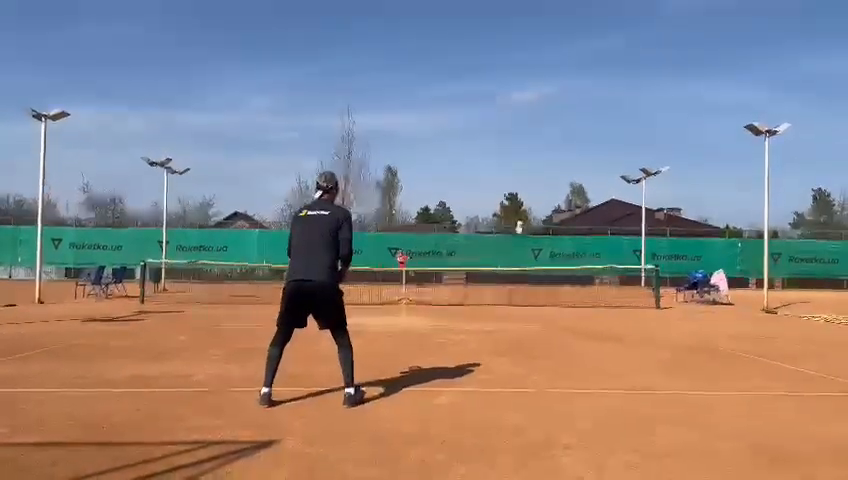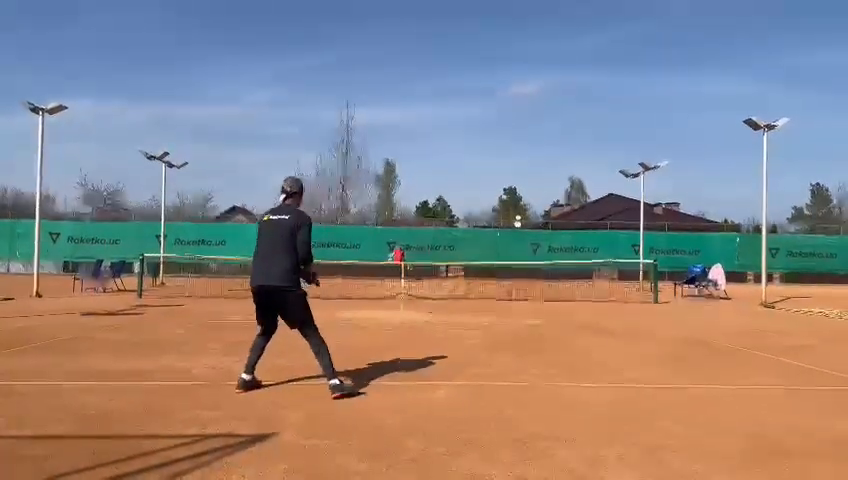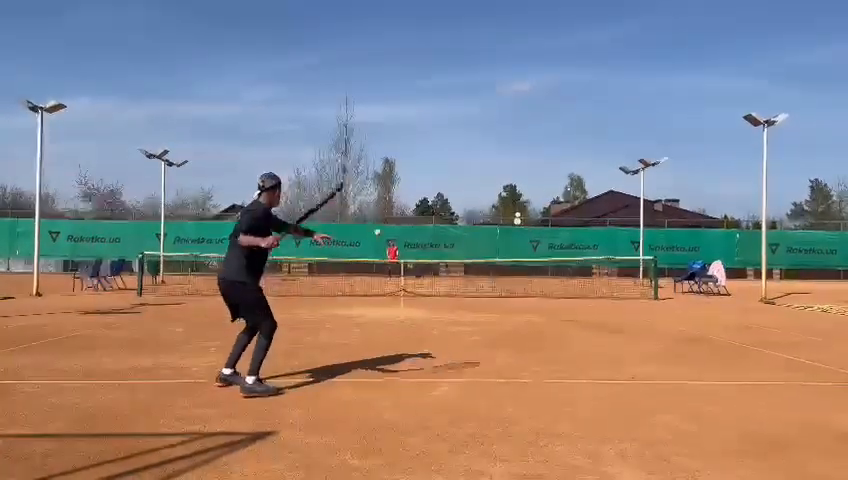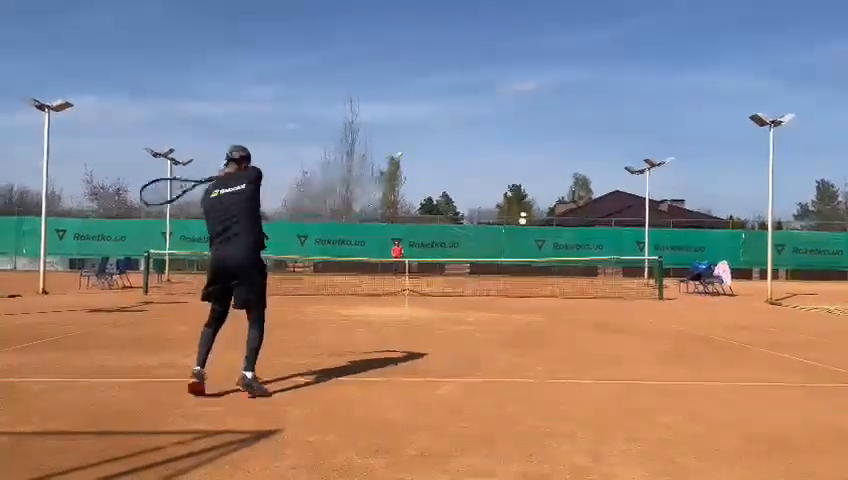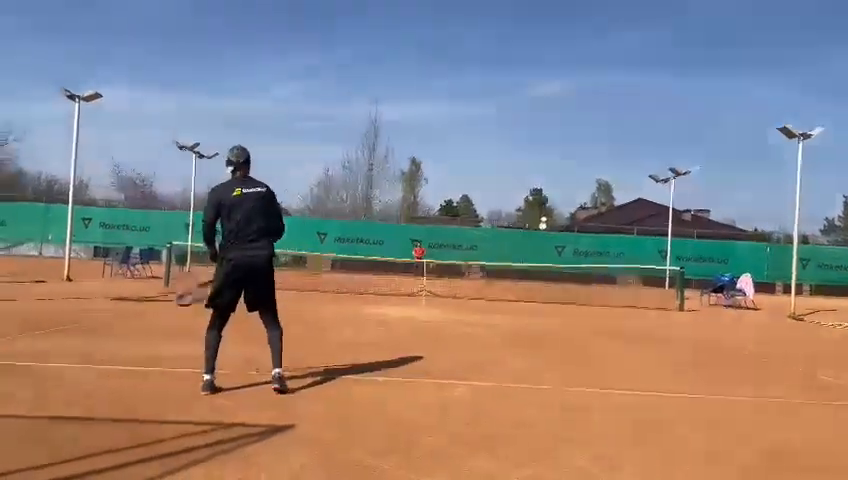
dt=0.5s
person 1, frame 1
left shoulder: (300, 214)
right shoulder: (341, 214)
left elbow: (291, 251)
right elbow: (346, 252)
right wrist: (342, 272)
left hip: (294, 282)
right hip: (324, 283)
left knee: (281, 336)
right knee: (341, 337)
left ankle: (266, 391)
right ankle: (350, 392)
person 1, frame 2
left shoulder: (266, 217)
right shoulder: (301, 218)
right elbow: (304, 255)
right wrist: (310, 274)
left hip: (258, 282)
right hip: (284, 284)
left knee: (267, 329)
right knee: (310, 332)
left ankle: (247, 377)
right ankle: (334, 382)
person 1, frame 3
left shoulder: (263, 212)
right shoulder: (255, 210)
left elbow: (285, 227)
right elbow: (237, 236)
left wrist: (313, 234)
right wrist: (260, 241)
left hip: (233, 278)
right hip: (238, 279)
left knee: (253, 325)
right knee: (268, 326)
left ankle: (227, 372)
right ankle: (251, 381)
person 1, frame 4
left shoulder: (209, 192)
right shoulder: (253, 176)
left elbow: (212, 230)
left hip: (220, 260)
right hip: (248, 259)
left knee: (216, 317)
right knee: (256, 319)
left ankle: (199, 371)
right ankle: (248, 375)
person 1, frame 5
left shoulder: (218, 193)
right shoulder: (266, 190)
left elbow: (207, 230)
right elbow: (279, 228)
left wrist: (214, 253)
left hip: (232, 261)
right hip: (262, 261)
left knee: (217, 321)
right knee: (271, 319)
left ankle: (208, 378)
right ankle: (277, 372)
